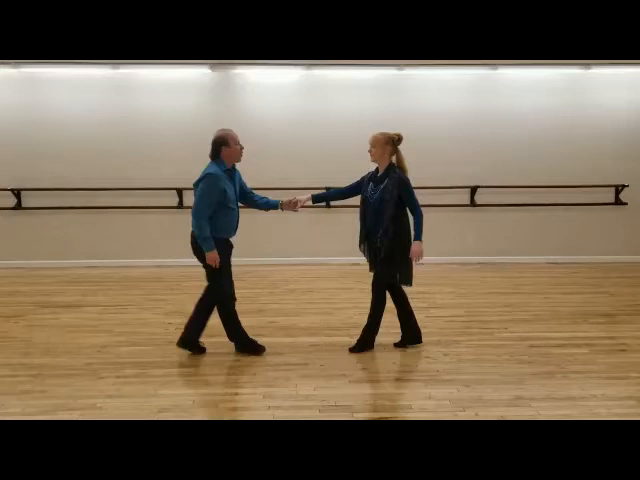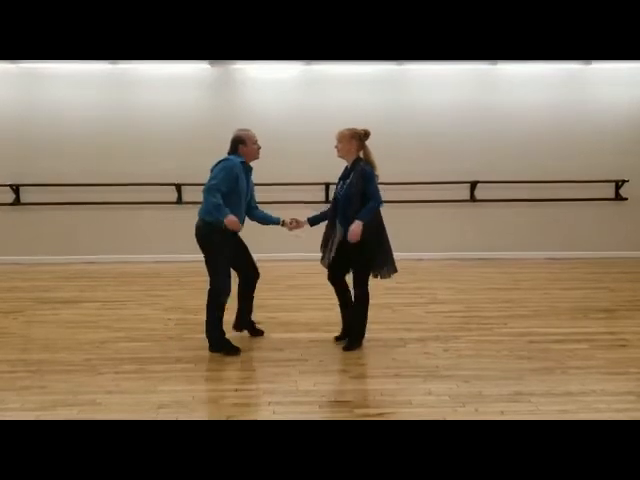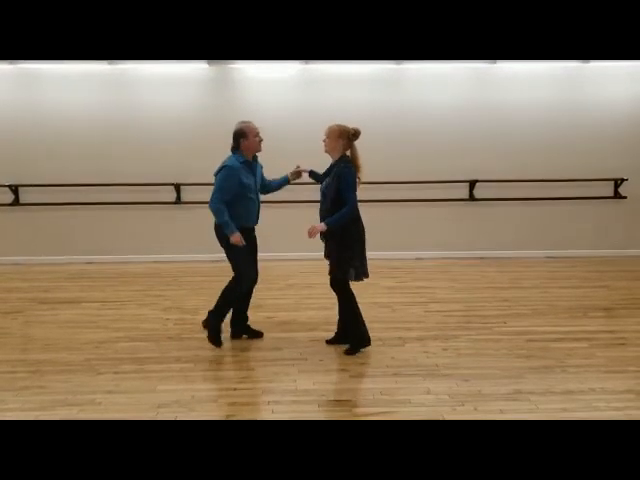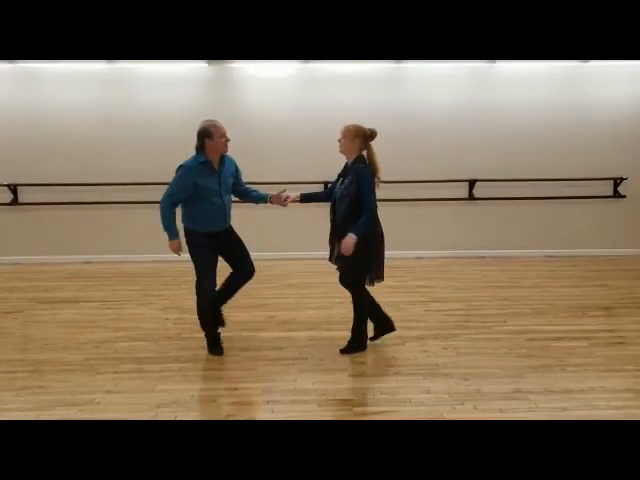
dt=1s
person 1, frame 1
left shoulder: (232, 174)
right shoulder: (212, 177)
left elbow: (249, 198)
right elbow: (200, 215)
left wrist: (280, 205)
right wrist: (209, 248)
left hip: (219, 242)
right hip: (210, 244)
left knee: (217, 290)
right knee: (225, 293)
left ankle: (189, 337)
right ankle: (241, 341)
person 1, frame 2
left shoulder: (247, 174)
right shoulder: (229, 166)
left elbow: (252, 210)
right elbow: (210, 192)
left wrist: (279, 221)
right wrist: (225, 215)
left hip: (228, 233)
right hip: (211, 231)
left knee: (251, 274)
right knee: (221, 284)
left ankle: (243, 320)
right ankle: (216, 339)
person 1, frame 3
left shoulder: (254, 164)
right shoulder: (231, 167)
left elbow: (263, 187)
right elbow: (216, 202)
left wrist: (288, 178)
right wrist: (231, 231)
left hip: (247, 230)
right hip: (231, 232)
left knee: (249, 279)
right knee: (243, 277)
left ankle: (239, 325)
right ankle: (213, 324)
person 1, frame 4
left shoulder: (229, 163)
right shoulder: (189, 169)
left elbow: (242, 191)
right elbow: (168, 203)
left wrist: (269, 198)
right wrist: (173, 236)
left hip: (224, 231)
right hip: (199, 236)
left knee: (245, 270)
right knee: (206, 284)
left ankle: (209, 307)
right ankle: (212, 335)
person 2, frame 1
left shoulder: (399, 179)
right shoulder: (370, 178)
left elbow: (416, 210)
right elbow: (343, 193)
left wrist: (417, 240)
right wrist: (310, 198)
left hip: (394, 244)
right hip: (378, 244)
left knee: (379, 287)
right knee: (391, 286)
left ankle: (367, 339)
right ankle: (411, 334)
person 2, frame 2
left shoulder: (364, 171)
right shoulder: (346, 173)
left elbow: (376, 200)
right elbow: (335, 209)
left wrist: (360, 221)
right wrist: (307, 222)
left hip: (364, 239)
right hip: (345, 238)
left knee: (360, 284)
right knee: (334, 276)
left ankle: (357, 335)
right ankle: (349, 327)
person 2, frame 3
left shoulder: (345, 170)
right shoulder: (337, 167)
left elbow: (350, 207)
left wrist: (325, 225)
right wrist: (309, 173)
left hip: (347, 236)
right hip: (338, 235)
left knee: (340, 283)
right knee: (337, 281)
left ankle: (361, 337)
right ankle: (345, 332)
person 2, frame 4
left shoulder: (363, 171)
right shoulder: (347, 170)
left elbow: (370, 209)
right elbow: (329, 194)
left wrist: (354, 234)
right wrist: (299, 197)
left hip: (363, 240)
right hip: (350, 238)
left knee: (355, 285)
right knee: (349, 282)
left ankle: (358, 340)
right ankle: (382, 321)
